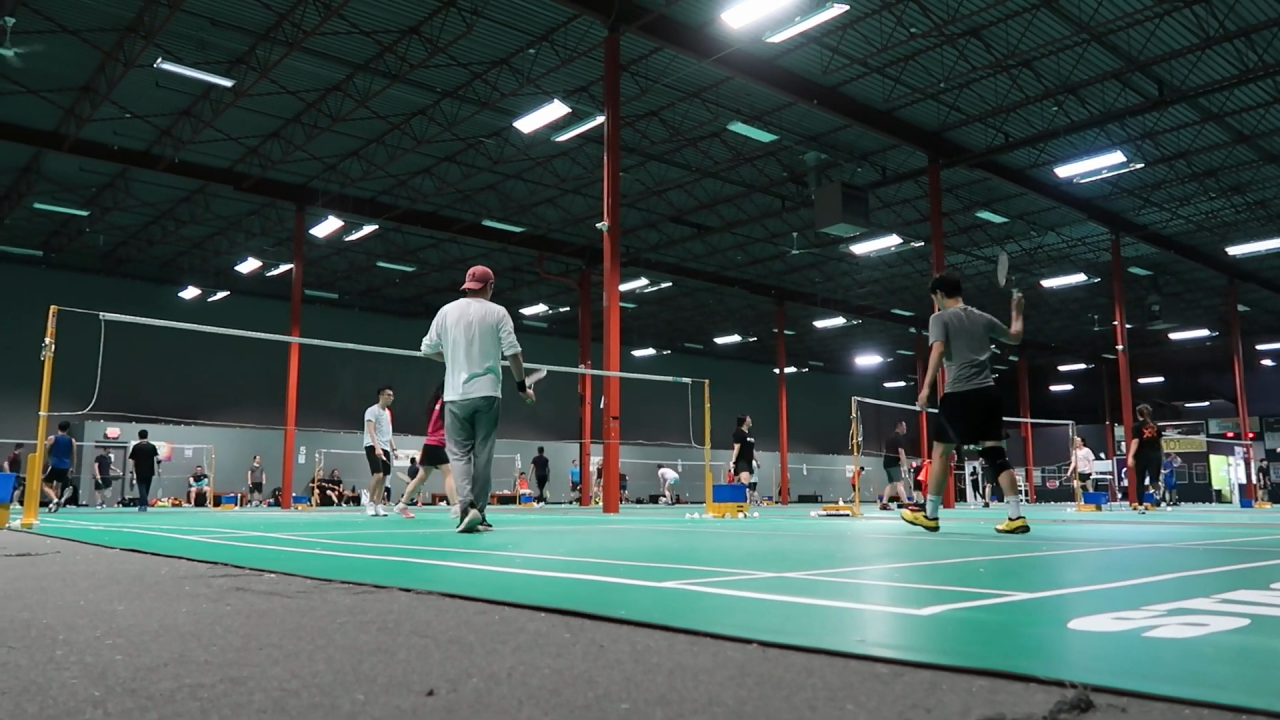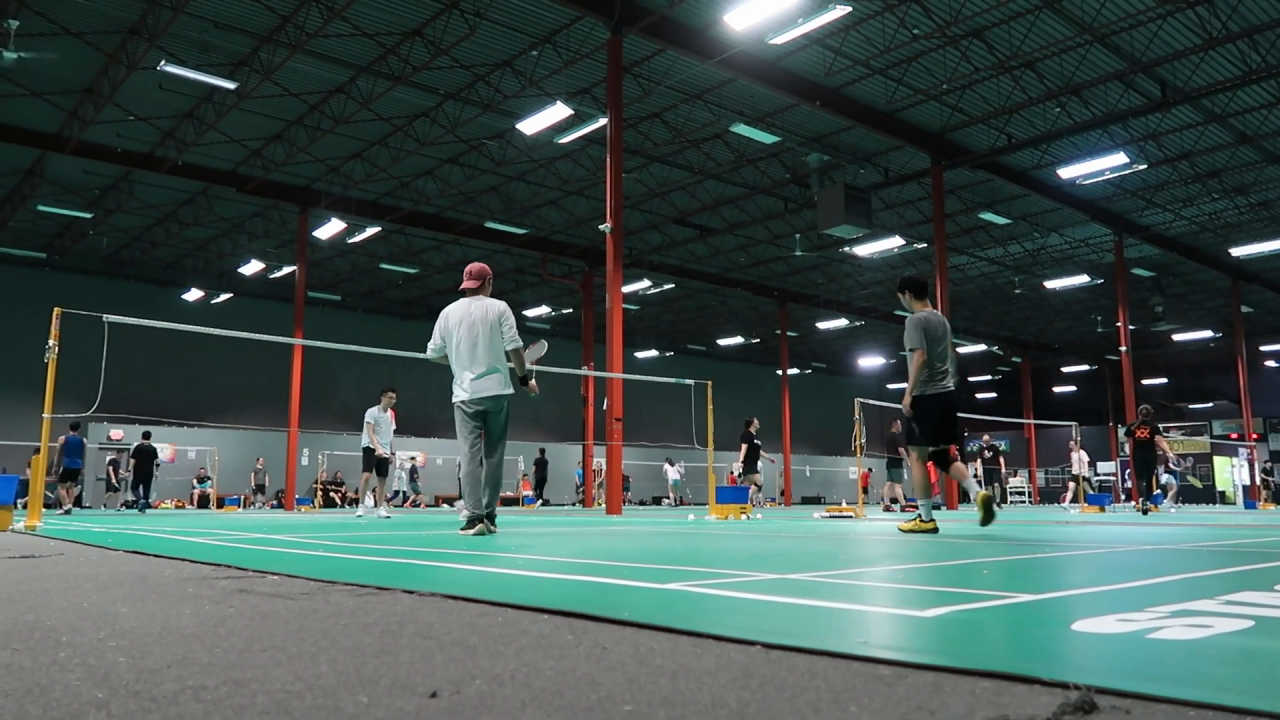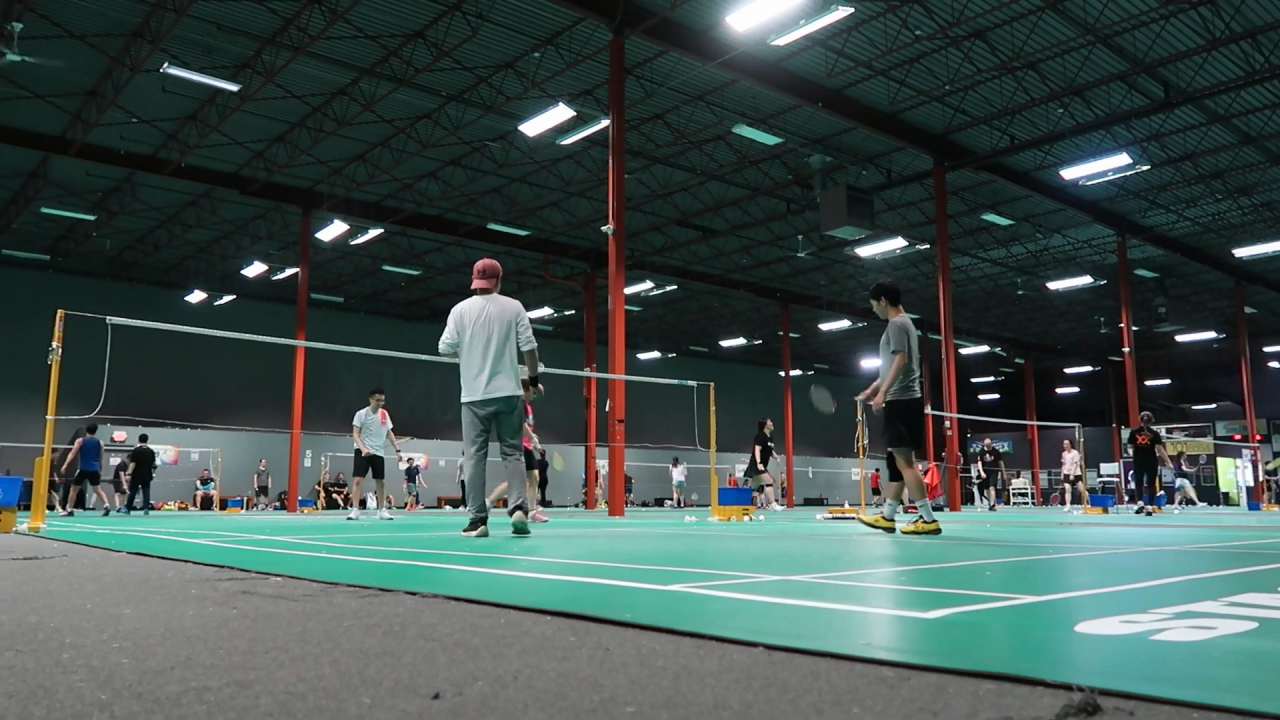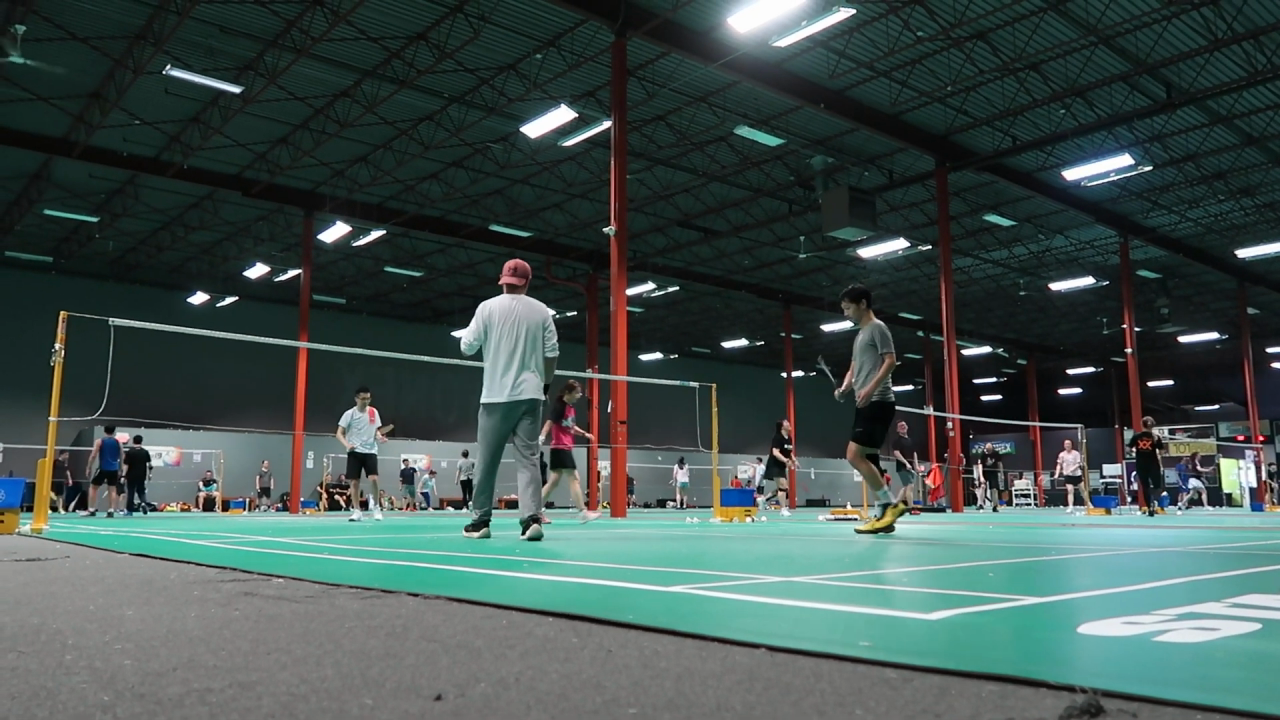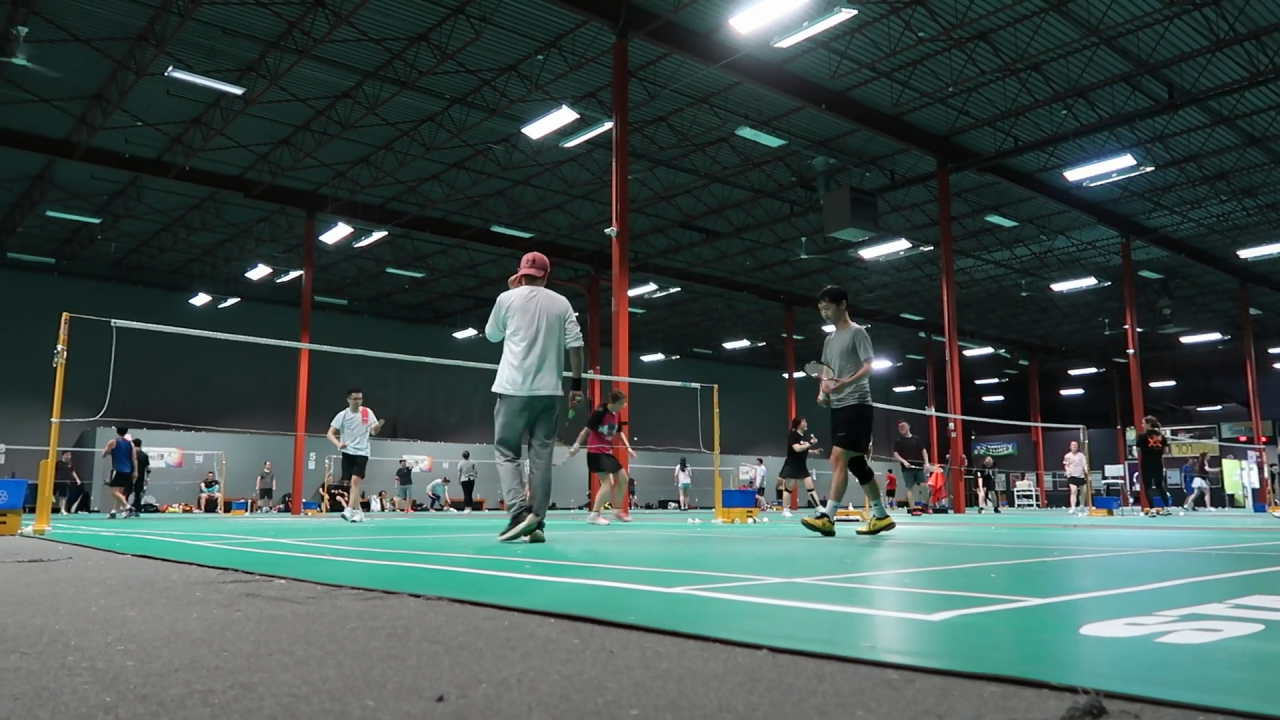
dt=0.3s
person 1, frame 1
left shoulder: (447, 311)
right shoulder: (498, 312)
left elbow: (427, 349)
right elbow: (512, 352)
right wrist: (522, 386)
left hip: (456, 394)
right hip: (487, 393)
left knee: (459, 453)
right knee: (483, 454)
left ankle: (467, 506)
right ankle: (478, 512)
person 1, frame 2
left shoulder: (448, 313)
right shoulder: (499, 308)
left elbow: (433, 353)
right elbow: (514, 347)
right wrist: (524, 379)
left hip: (465, 394)
right hip: (497, 391)
left knee: (470, 455)
right knee: (494, 455)
left ankle: (475, 517)
right ankle: (488, 515)
person 1, frame 3
left shoulder: (461, 309)
right shoulder: (514, 307)
left elbow: (445, 348)
right elbow: (529, 347)
right wrist: (534, 380)
left hip: (475, 395)
right hip: (509, 392)
left knee: (476, 456)
right knee: (513, 452)
left ankle: (478, 520)
right ankle: (518, 507)
person 1, frame 4
left shoulder: (488, 307)
right shoulder: (541, 310)
left elbow: (467, 347)
right elbow: (551, 354)
right wrist: (545, 387)
left hip: (496, 396)
right hip: (530, 395)
left knee: (487, 460)
right knee: (528, 458)
left ankle: (481, 521)
right ankle: (532, 519)
person 1, frame 5
left shoulder: (507, 298)
right shoulder: (561, 303)
left elbow: (492, 335)
right elbow: (575, 345)
right wrist: (576, 384)
left hip: (514, 390)
right hip: (549, 391)
left knee: (507, 452)
right knee: (541, 458)
left ankle: (520, 510)
right ankle: (534, 523)
person 2, frame 1
left shoulder: (940, 318)
right shoulder: (980, 317)
left elbow: (938, 351)
right elbow: (1014, 337)
left wrist: (925, 387)
right wrist: (1017, 312)
left hip: (959, 394)
right hip: (988, 392)
left knee: (941, 453)
right knee: (996, 454)
left ankle: (930, 514)
right ankle: (1016, 516)
person 2, frame 2
left shoulder: (914, 321)
right shoulder: (942, 320)
left elbow: (919, 358)
left wrist: (908, 393)
left hip: (925, 396)
right hip: (947, 394)
left knee: (917, 457)
right knee: (946, 456)
left ankle: (925, 518)
right ankle: (979, 493)
person 2, frame 3
left shoulder: (897, 324)
right shoulder: (903, 324)
left elbow: (901, 360)
left wrist: (882, 392)
right wrist: (872, 389)
left hip: (901, 401)
right hip: (901, 401)
left knee: (905, 461)
right knee: (896, 459)
left ankle: (928, 519)
right ankle: (887, 515)
person 2, frame 4
left shoulder: (877, 328)
right shoulder: (861, 333)
left elbow: (890, 361)
right elbow: (854, 368)
left wrist: (871, 388)
right wrist: (844, 388)
left hip: (878, 402)
right hip: (867, 405)
left knee: (855, 455)
right knee: (868, 459)
left ankle: (891, 503)
right ankle: (883, 516)
person 2, frame 5
left shoulder: (857, 332)
right shoulder: (829, 338)
left elbow: (868, 366)
left wrist: (846, 383)
right wrist: (822, 391)
left hip: (857, 405)
right hip: (838, 407)
left knee: (839, 458)
right knee: (857, 464)
left ankle: (827, 517)
right ankle: (881, 516)
